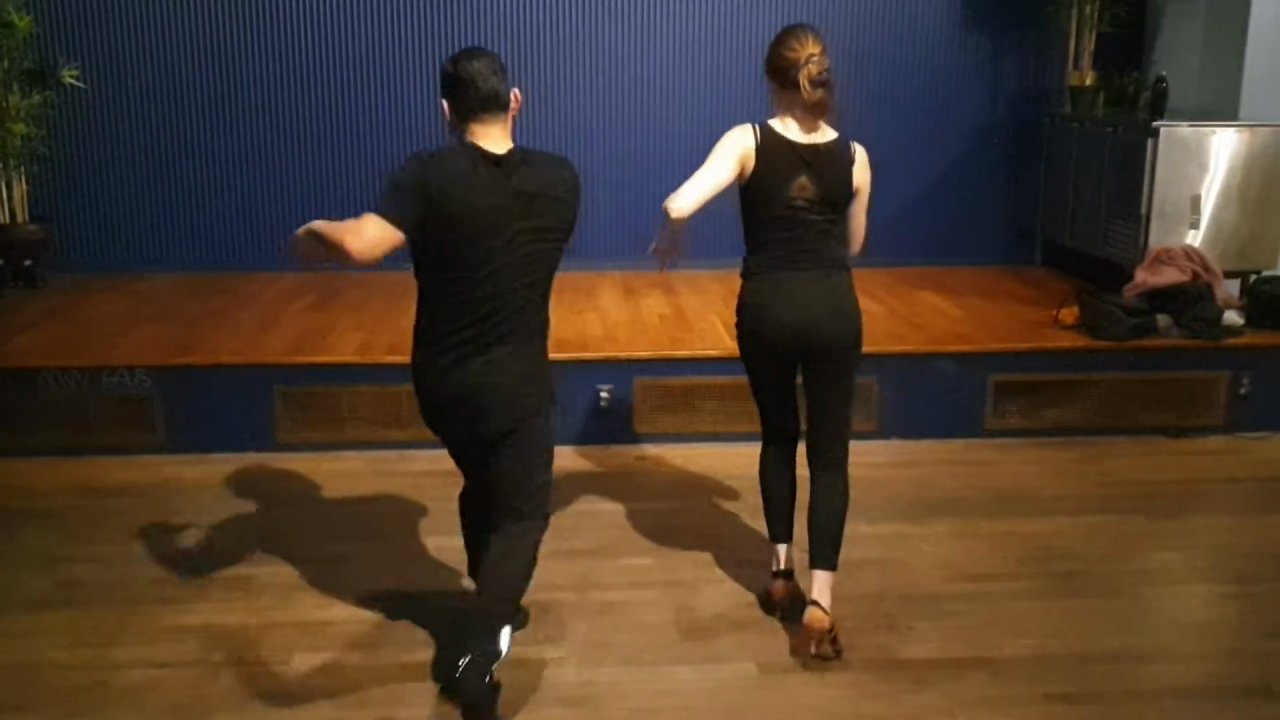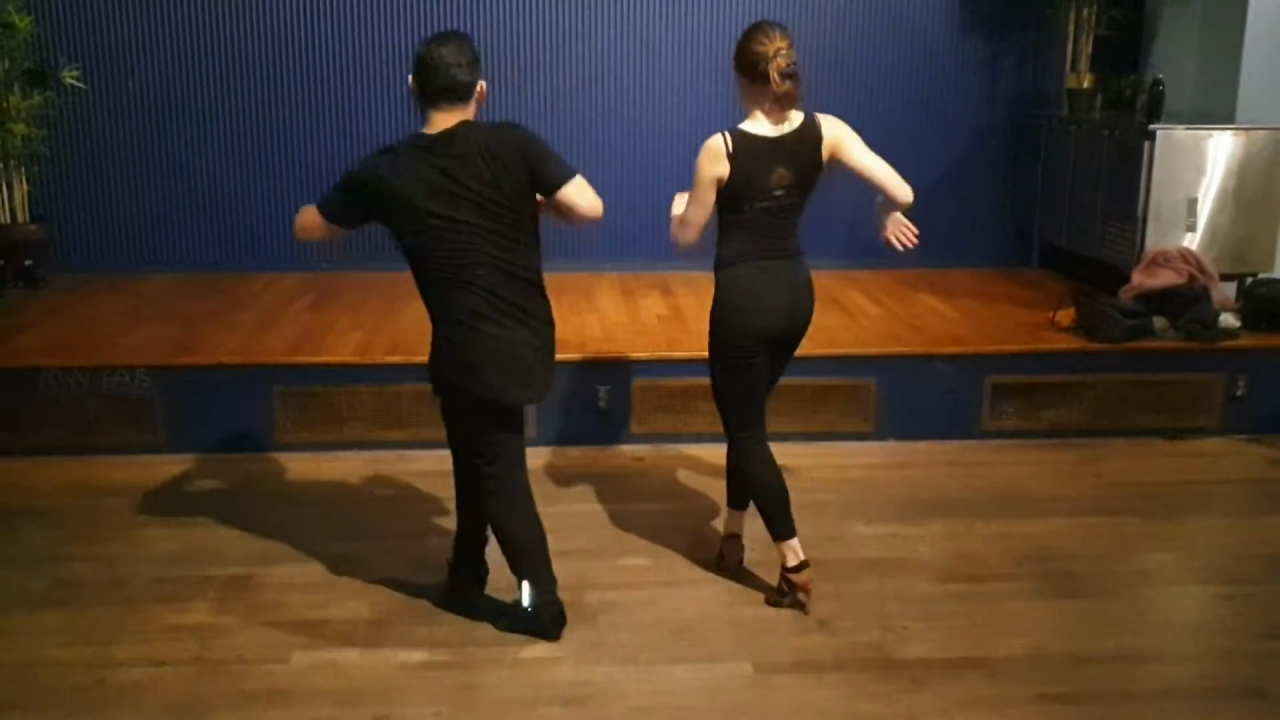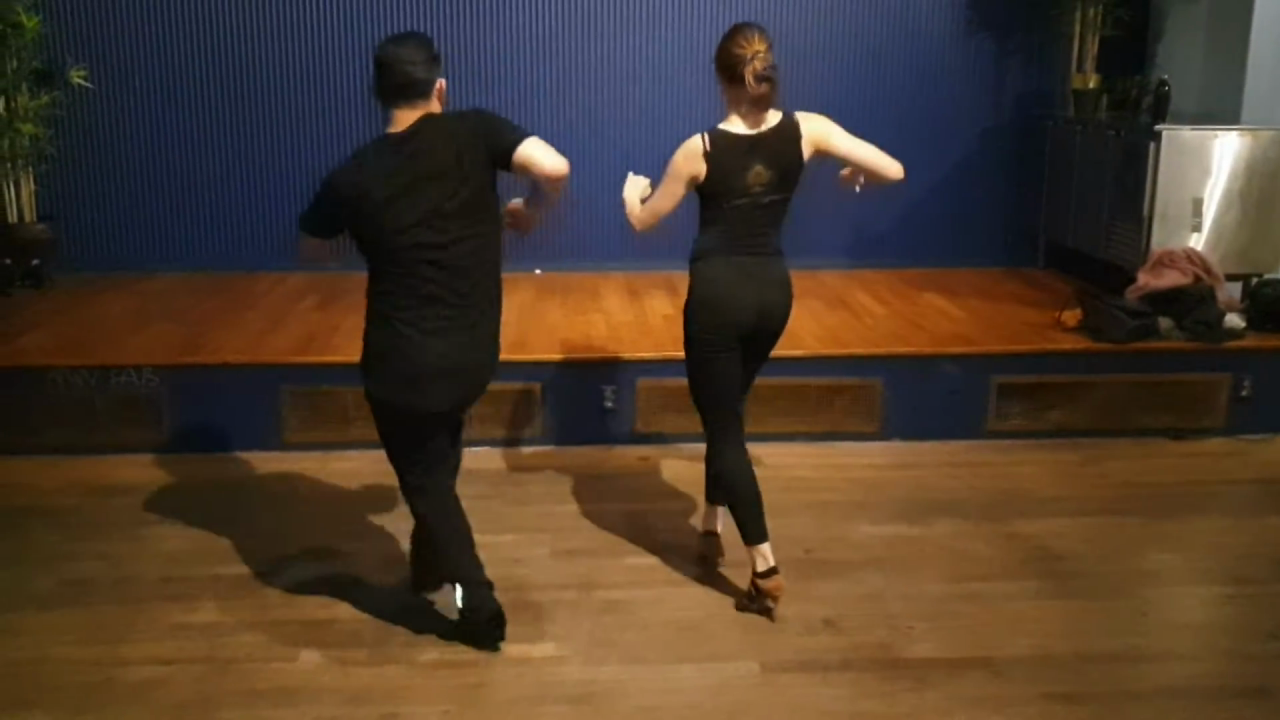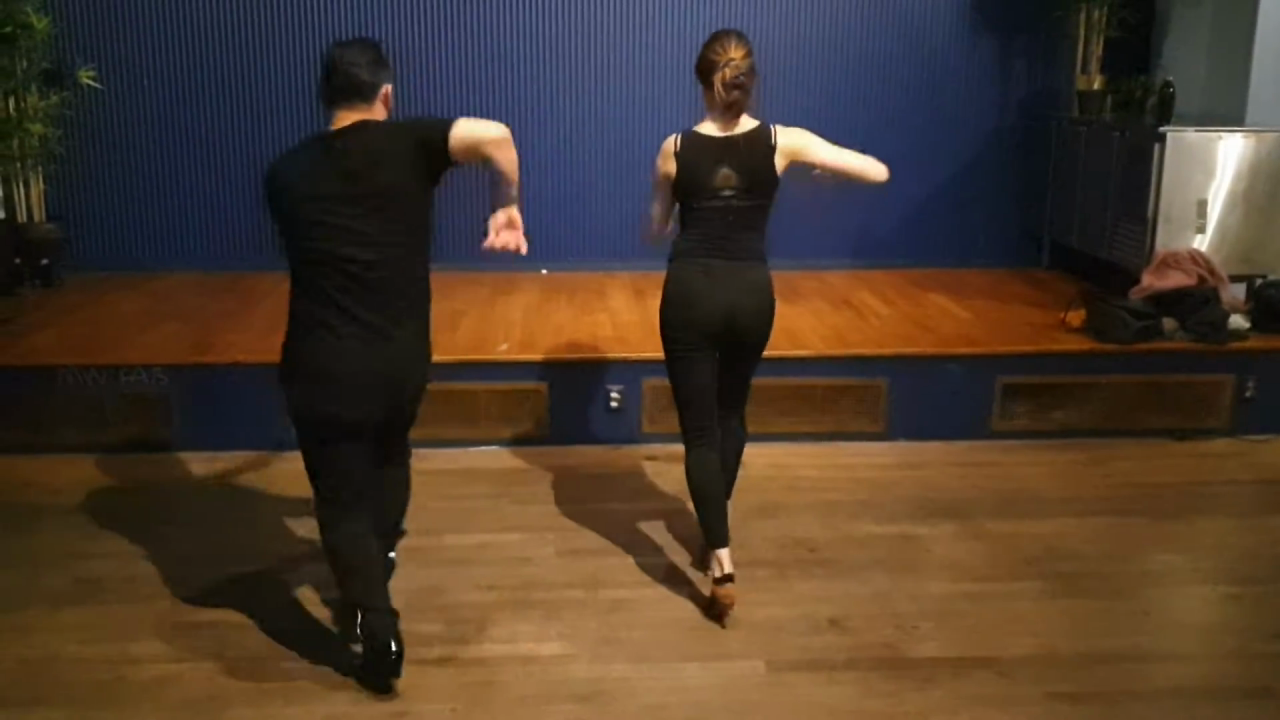
dt=0.5s
person 1, frame 1
left shoulder: (430, 176)
right shoulder: (561, 177)
left elbow: (366, 247)
left wrist: (319, 232)
left hip: (443, 379)
right hip: (518, 378)
left knee: (482, 490)
right knee: (522, 518)
left ankle: (493, 618)
right ankle: (474, 659)
person 1, frame 2
left shoulder: (386, 172)
right shoulder: (512, 144)
left elbow: (307, 228)
right elbow: (590, 209)
left wrist: (356, 194)
left hip: (469, 352)
right hip: (530, 340)
left knee: (498, 475)
right knee: (486, 457)
left ankle: (541, 603)
right ankle: (466, 573)
person 1, frame 3
left shoulder: (353, 176)
right shoulder: (474, 132)
left elbow: (317, 243)
right elbow: (555, 169)
right wrist: (520, 209)
left hip: (399, 358)
right hip: (475, 350)
left knee: (426, 478)
right knee: (439, 453)
left ankle: (478, 605)
right ankle: (430, 560)
person 1, frame 4
left shoulder: (288, 171)
right shoulder: (410, 142)
right elbow: (493, 135)
right wrist: (508, 206)
left hip: (320, 368)
right hip: (402, 363)
left knee: (344, 501)
right knee: (388, 459)
left ankle: (379, 636)
right ankle: (383, 557)
person 2, frame 1
left shoulder: (745, 142)
right shoulder: (853, 158)
left elbow: (678, 205)
right elbow: (852, 246)
left wrist: (665, 237)
left hip: (765, 310)
right hip: (834, 312)
left knee: (778, 438)
right knee: (829, 457)
left ankle: (781, 569)
right ankle: (819, 603)
person 2, frame 2
left shoulder: (719, 148)
right shoulder: (823, 132)
left elbow: (684, 237)
right elbow: (902, 191)
left wrist: (678, 205)
right wrist: (887, 215)
left hip: (744, 298)
right hip: (796, 293)
left knee: (745, 432)
right knee: (749, 413)
left ankle: (794, 565)
right ankle: (732, 531)
person 2, frame 3
left shoulder: (700, 149)
right shoulder: (806, 131)
left elbow: (642, 222)
right elbow: (894, 171)
left wrist: (633, 189)
right wrist: (858, 171)
left hip: (717, 293)
right hip: (774, 291)
left knee: (724, 429)
right knee: (726, 410)
left ankle: (766, 569)
right ankle: (711, 528)
person 2, frame 4
left shoulder: (674, 149)
right shoulder: (782, 142)
left elbow: (655, 226)
right elbow: (878, 172)
right wrist: (845, 161)
left hip: (690, 295)
right hip: (750, 294)
left knee: (700, 431)
right knee: (730, 414)
left ankle: (722, 569)
right ankle: (719, 534)
